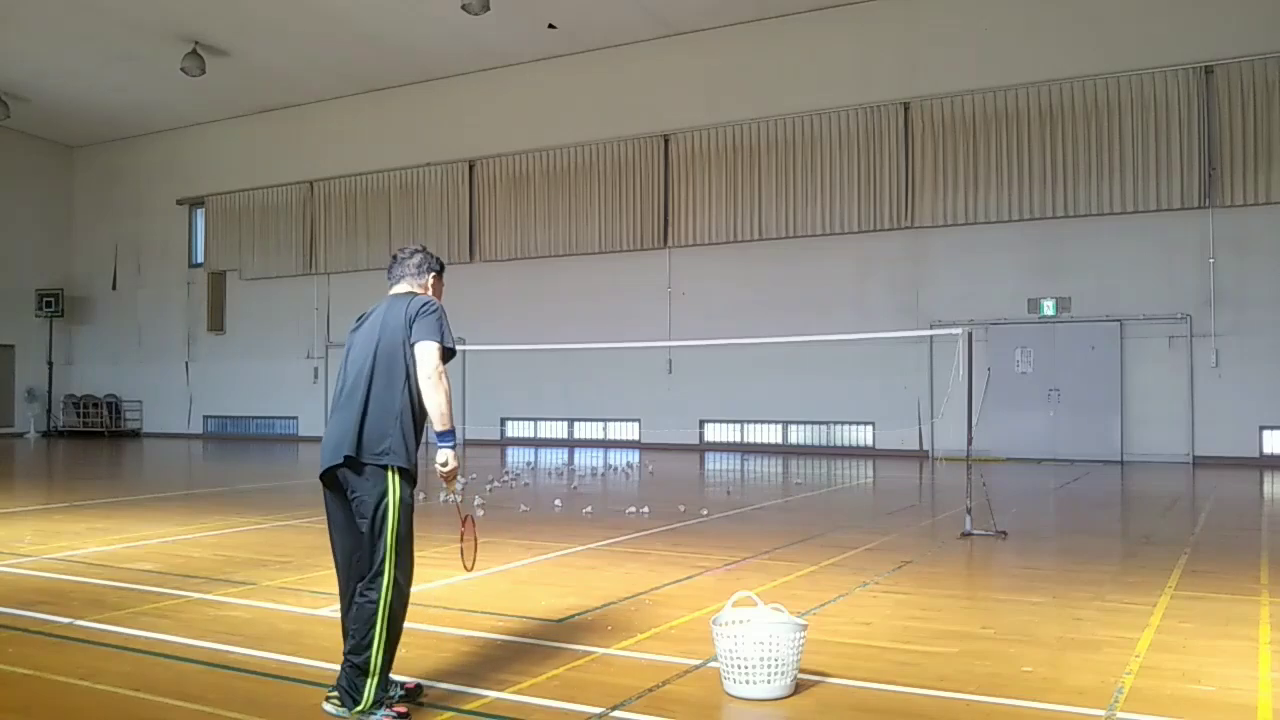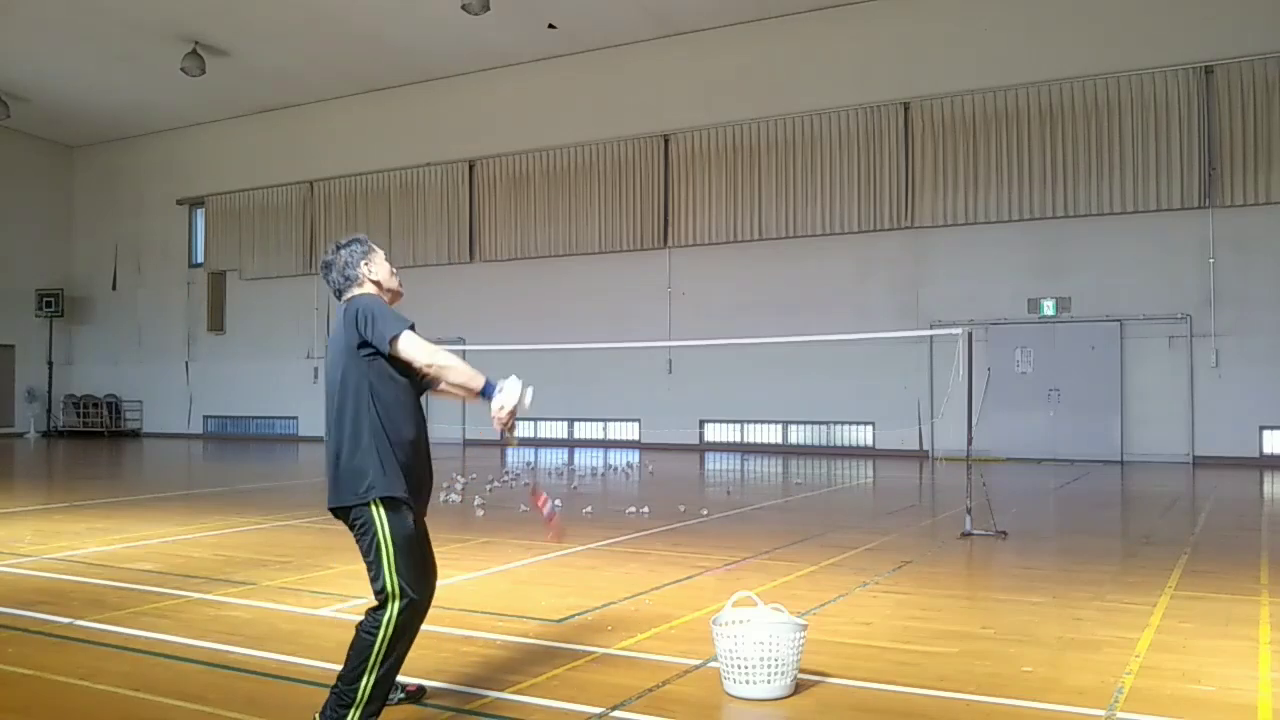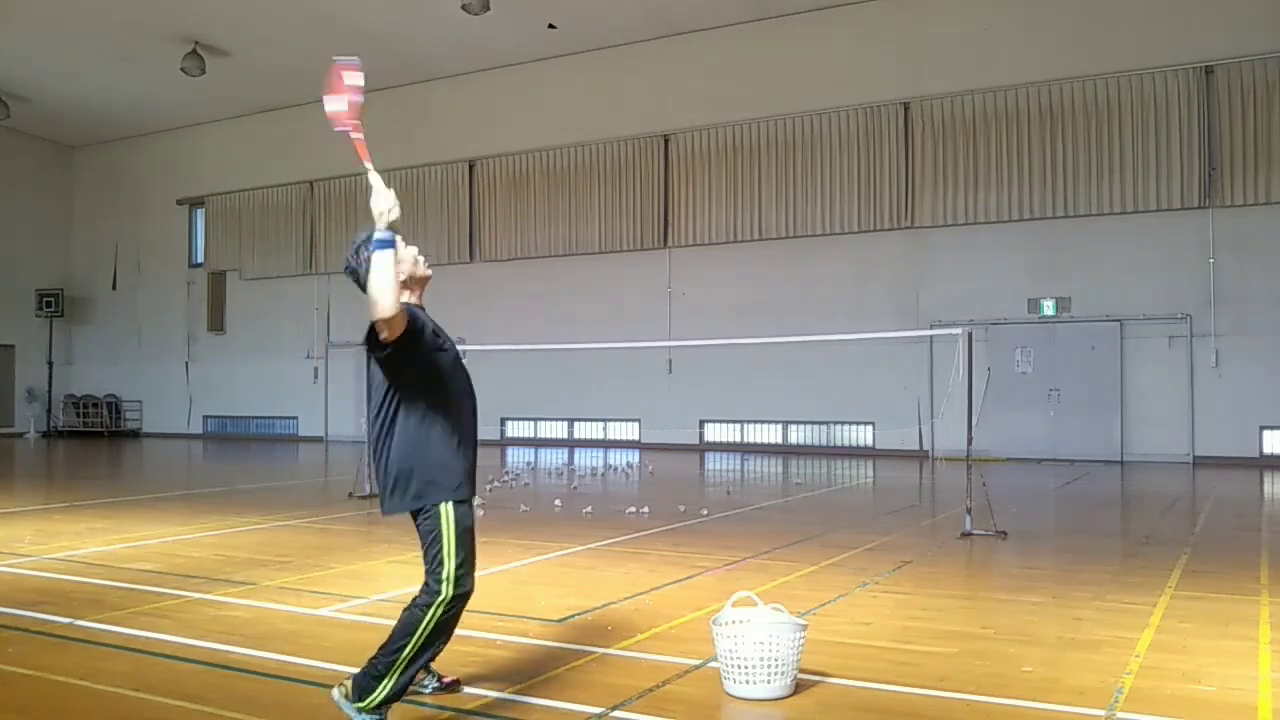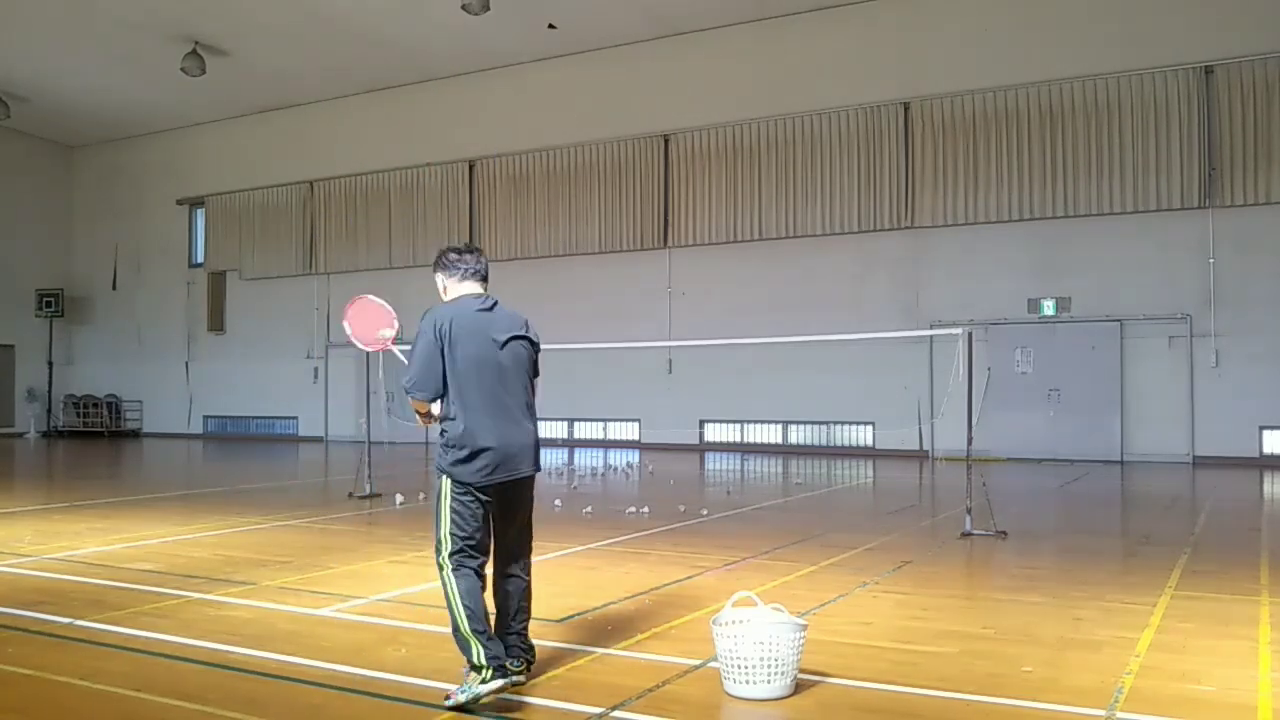
dt=1s
person 1, frame 1
left shoulder: (367, 319)
right shoulder: (425, 308)
right elbow: (429, 370)
right wrist: (446, 441)
left hip: (338, 454)
right hip: (379, 456)
left knee: (357, 574)
right knee: (386, 575)
left ankle: (362, 682)
person 1, frame 2
left shoulder: (371, 323)
right shoulder: (364, 309)
left elbow: (429, 377)
right elbow: (426, 359)
left wrist: (486, 391)
right wrist: (492, 389)
left hip: (390, 484)
right hip: (372, 486)
left knee: (418, 583)
right knee: (399, 597)
person 1, frame 3
left shoulder: (417, 321)
right shoulder: (400, 321)
right elbow: (384, 310)
right wrist: (383, 232)
left hip: (437, 470)
right hip: (429, 477)
left knee: (449, 577)
right knee: (449, 585)
left ankle: (414, 666)
person 1, frame 4
left shoulder: (439, 319)
right shoulder: (519, 323)
left elbow: (421, 396)
left wrist: (432, 410)
left hip: (468, 460)
right hip: (520, 456)
left knee: (458, 561)
right knee: (514, 560)
left ankle: (484, 665)
right ankle: (514, 656)
